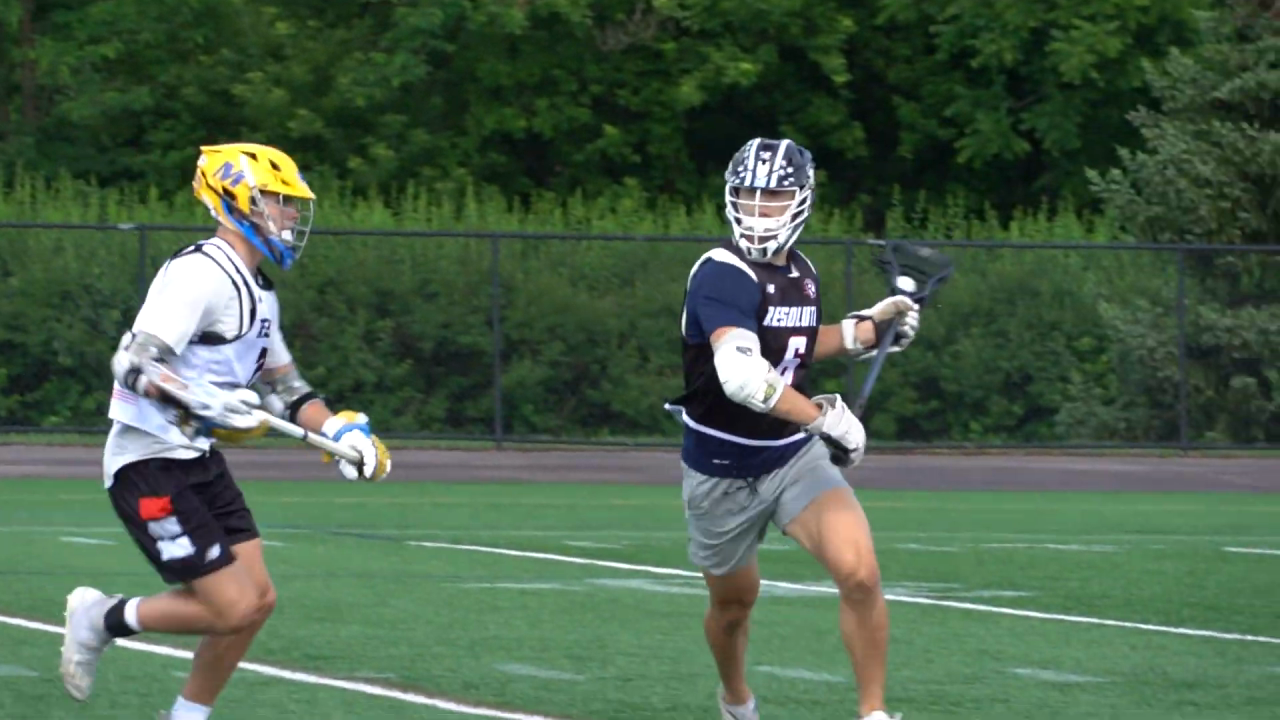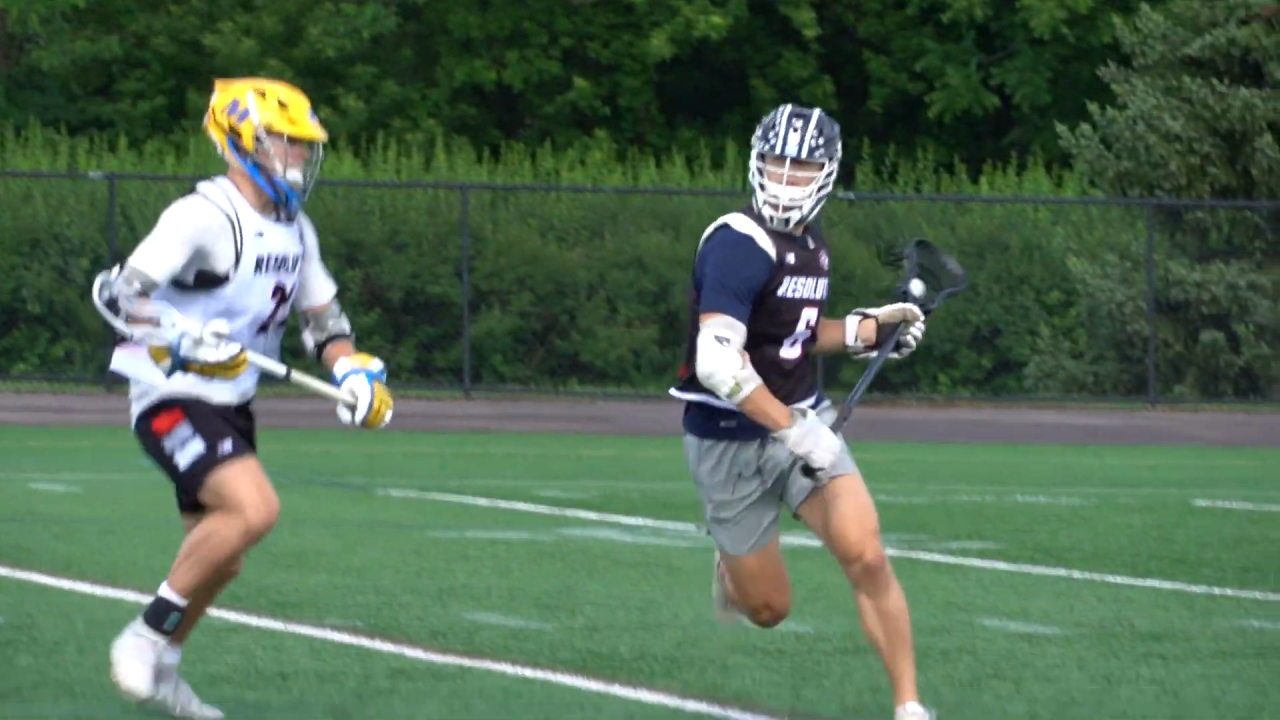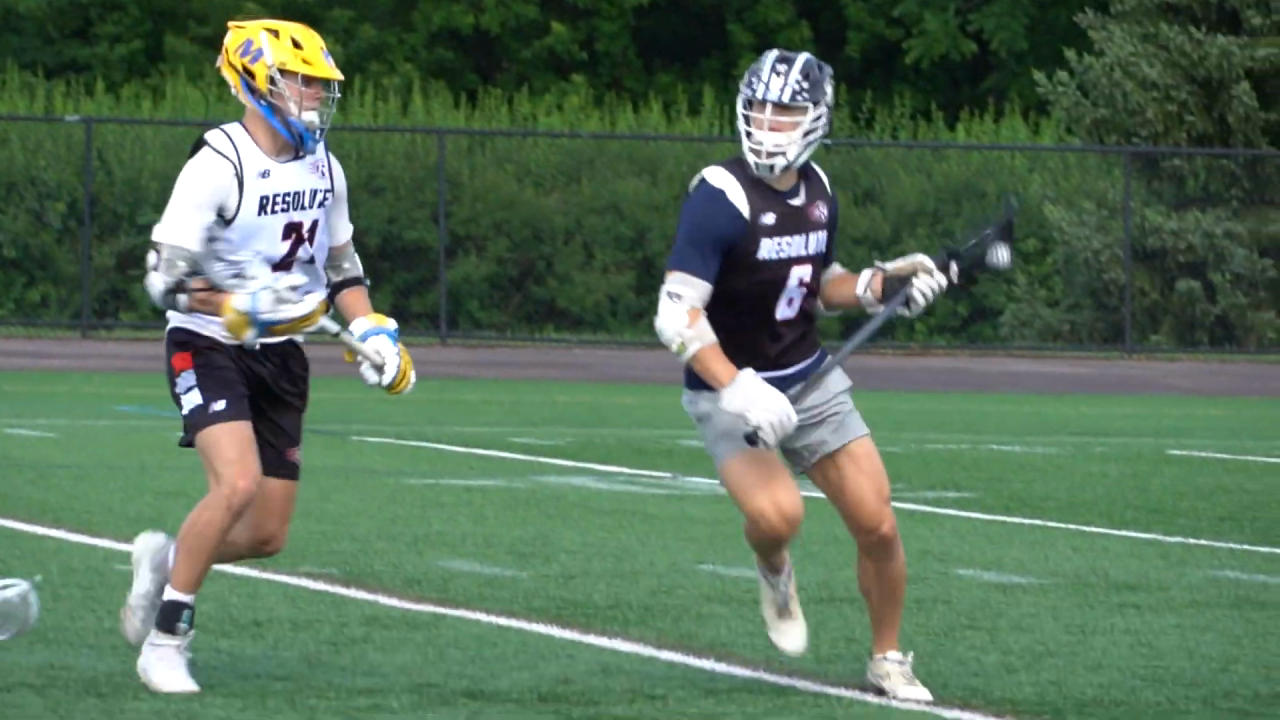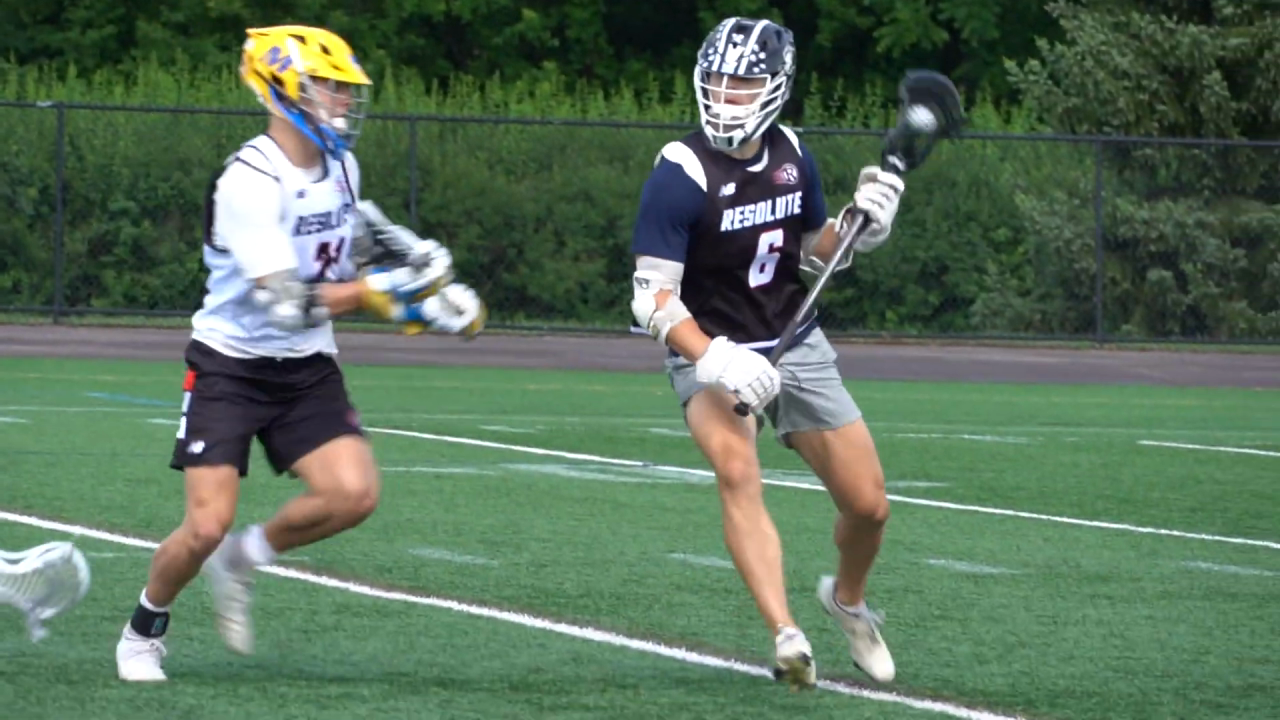
dt=0.2s
person 1, frame 1
left shoulder: (260, 289)
right shoulder: (201, 272)
left elbow: (286, 386)
right elbow: (135, 362)
left wrist: (346, 431)
right wrist: (203, 409)
left hip: (198, 461)
right hip: (150, 462)
left knee: (254, 604)
right knee: (229, 609)
right ankle: (103, 619)
person 1, frame 2
left shoulder: (296, 229)
right shoulder: (202, 212)
left elbow: (326, 323)
right elbow: (118, 290)
left wrist: (357, 375)
right wrist: (168, 341)
left hip: (233, 405)
right hip: (175, 402)
left knee: (216, 558)
right knee: (256, 511)
right ankle: (151, 639)
person 1, frame 3
left shoulder: (324, 166)
right shoulder: (213, 164)
left elbow: (340, 262)
right elbow: (163, 276)
left wrist: (374, 334)
right wrist: (239, 307)
left hip: (280, 357)
right hip: (207, 347)
left knee: (261, 534)
right knee: (236, 484)
left ankle: (165, 559)
right ankle: (160, 640)
person 1, frame 4
left shoulder: (338, 166)
right shoulder: (249, 184)
left elbow: (364, 248)
right elbow: (287, 304)
left wrist: (425, 291)
right wrist: (383, 293)
left hip: (305, 364)
right hip: (231, 363)
left knee: (353, 497)
right knee: (207, 525)
left ankle: (243, 559)
right ankle: (141, 634)
person 2, frame 1
left shoulder: (799, 270)
right shoulder: (723, 272)
right elbow: (741, 374)
left wrist: (869, 325)
right wrist: (826, 415)
left hip: (794, 457)
right hip: (721, 471)
left knee: (860, 574)
right knee: (734, 610)
person 2, frame 2
left shoulder: (811, 243)
right shoulder: (737, 242)
right elbow: (717, 360)
left wrist: (871, 328)
right wrist: (792, 429)
left hip: (799, 421)
right hip: (732, 436)
left knee: (867, 559)
right knee: (769, 606)
right ankle: (736, 561)
person 2, frame 3
left shoulder: (818, 191)
right shoulder: (719, 197)
right elbow: (676, 314)
left wrist: (888, 283)
right wrist: (739, 392)
left hip: (807, 377)
right hip: (728, 391)
left knee: (878, 526)
right knee: (778, 516)
left ankle: (886, 656)
right ankle: (773, 569)
person 2, frame 4
left shoulder: (791, 154)
right shoulder: (679, 174)
left elbow: (821, 251)
right elbow: (651, 296)
left wrist: (864, 218)
right wrist: (715, 357)
left hip: (794, 349)
right hip: (711, 361)
left knee: (867, 507)
right knee: (737, 469)
left ankle: (849, 602)
right ankle: (785, 637)
